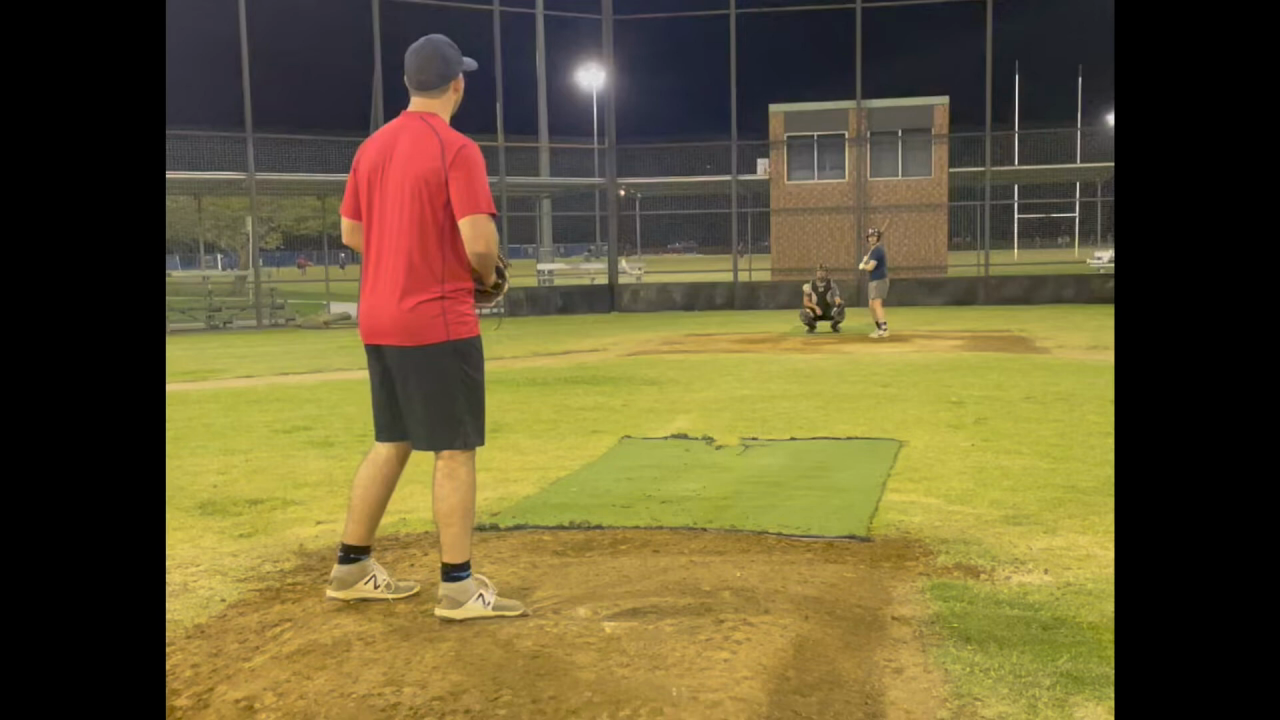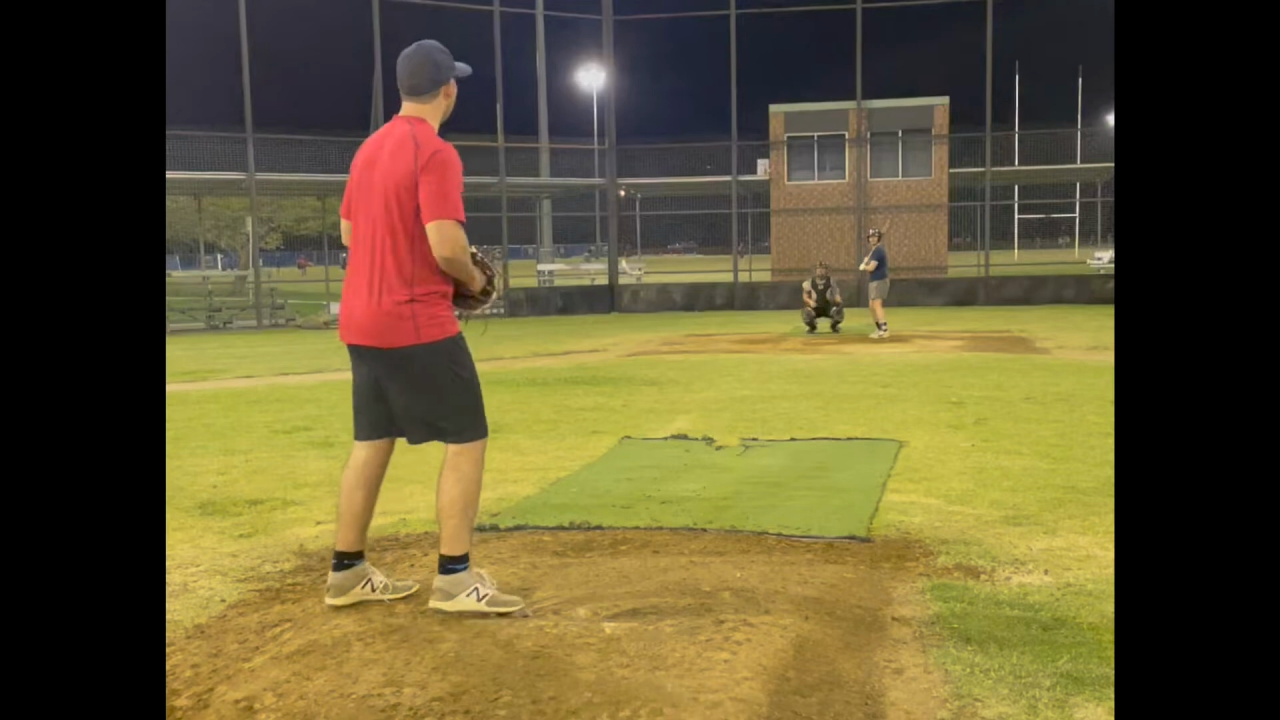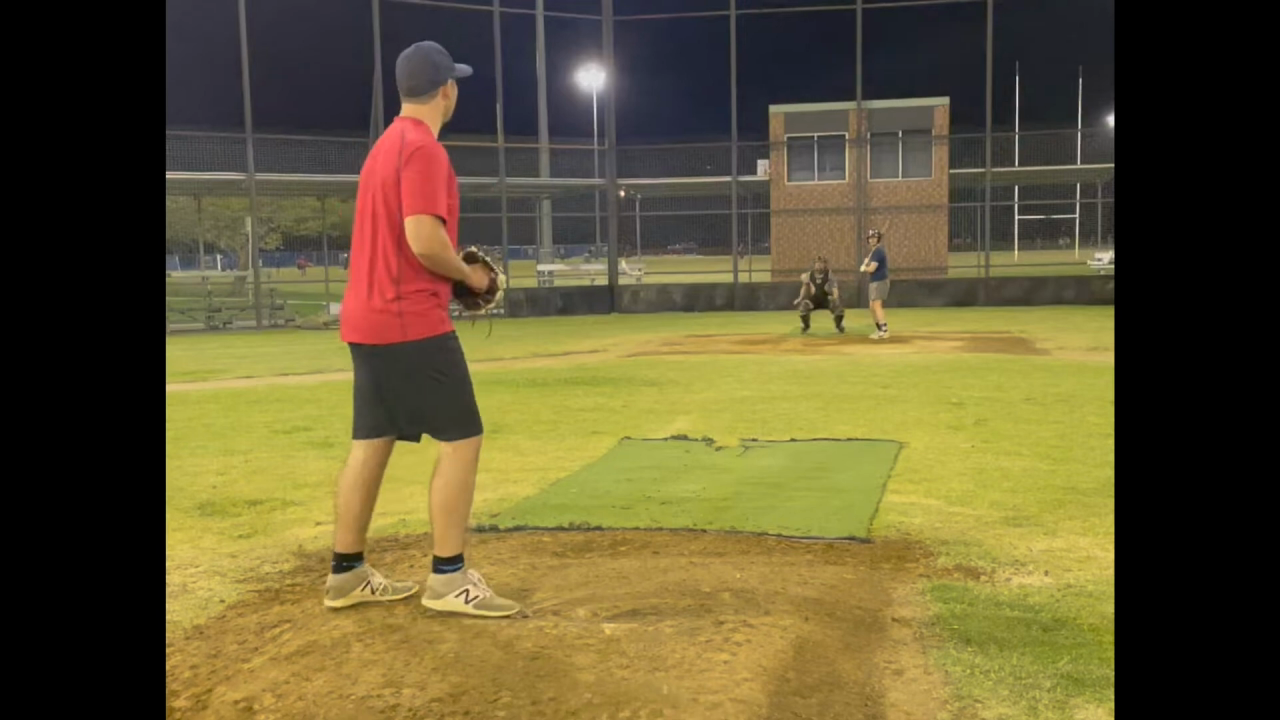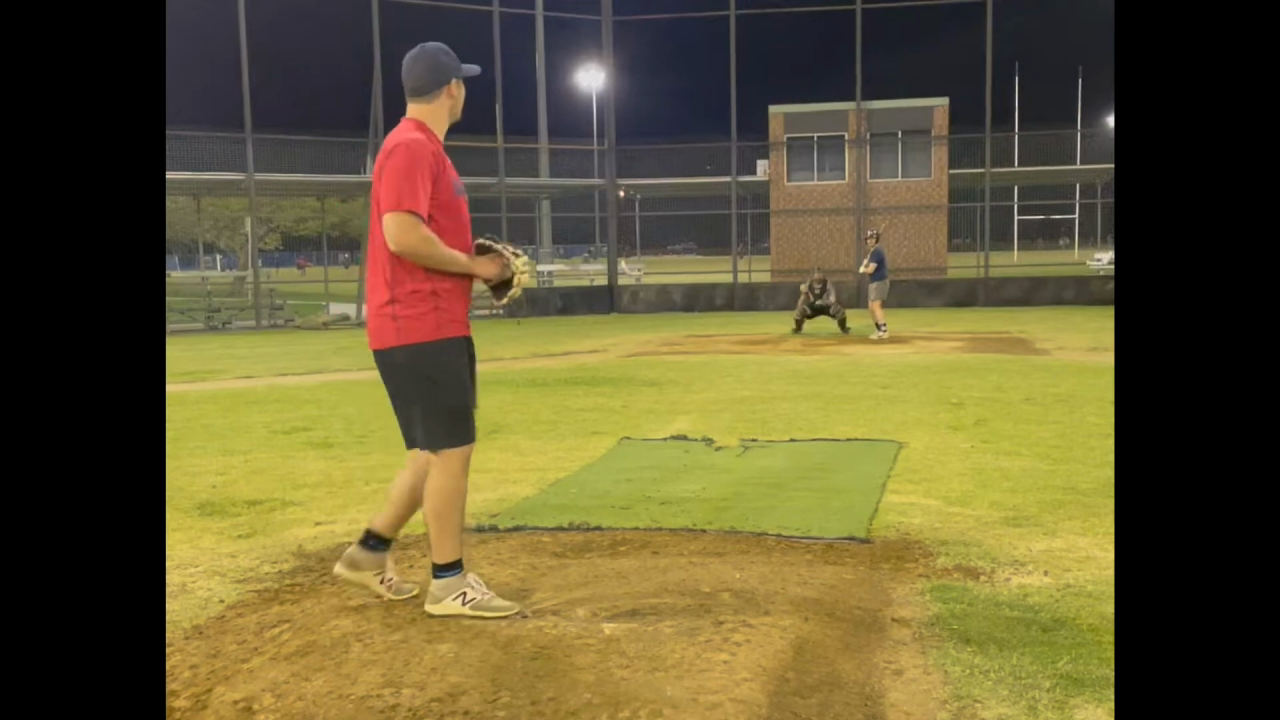
dt=0.2s
person 1, frame 1
left shoulder: (371, 147)
right shoulder: (458, 149)
left elbow: (352, 233)
right elbow: (480, 244)
right wrist: (487, 274)
left hip: (380, 321)
right hip: (438, 322)
left knee: (390, 444)
right knee: (457, 452)
left ankle: (352, 566)
right ankle: (459, 587)
person 1, frame 2
left shoulder: (371, 148)
right shoulder: (436, 153)
right elbow: (445, 246)
right wrist: (471, 277)
left hip: (364, 321)
right hip: (417, 323)
left knee: (372, 444)
right knee: (466, 441)
left ankle: (347, 572)
right ankle: (455, 578)
person 1, frame 3
left shoulder: (388, 145)
right shoulder: (424, 148)
right elbow: (423, 240)
left wrist: (457, 268)
right wrist: (469, 274)
left hip: (373, 320)
right hip: (412, 322)
left knee: (372, 445)
right knee: (462, 439)
left ankle: (346, 573)
right ankle: (449, 578)
person 1, frame 4
left shoulder: (426, 149)
right shoulder: (411, 146)
right elbow: (400, 237)
left wrist: (476, 260)
right wrist: (472, 266)
left hip: (445, 322)
right hip: (418, 326)
left knee: (437, 448)
right knee: (450, 451)
left ankle: (369, 551)
right ankle: (447, 582)
